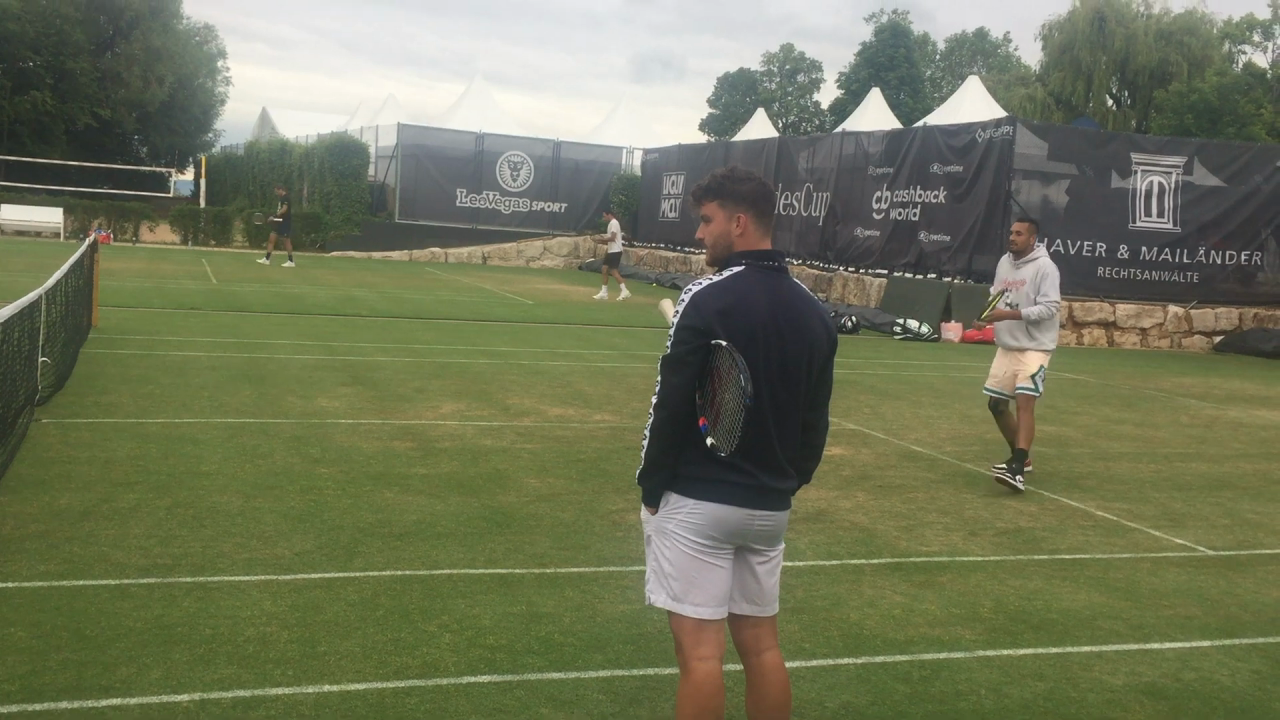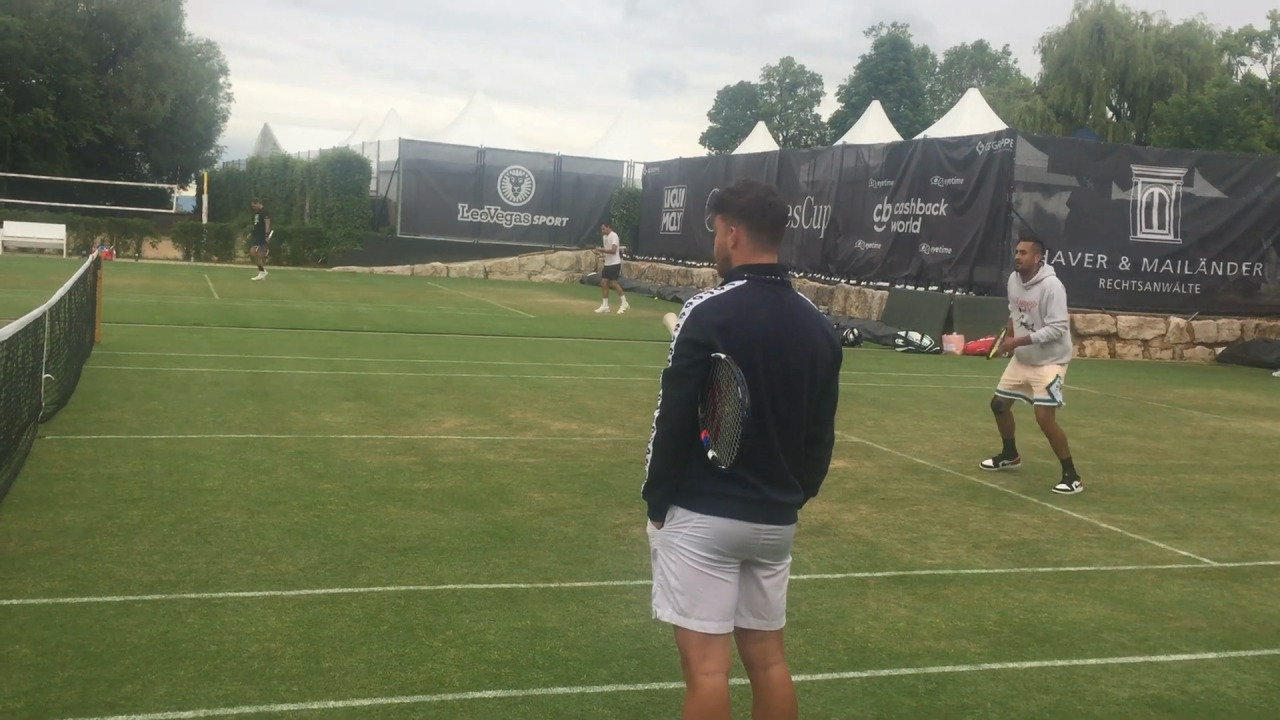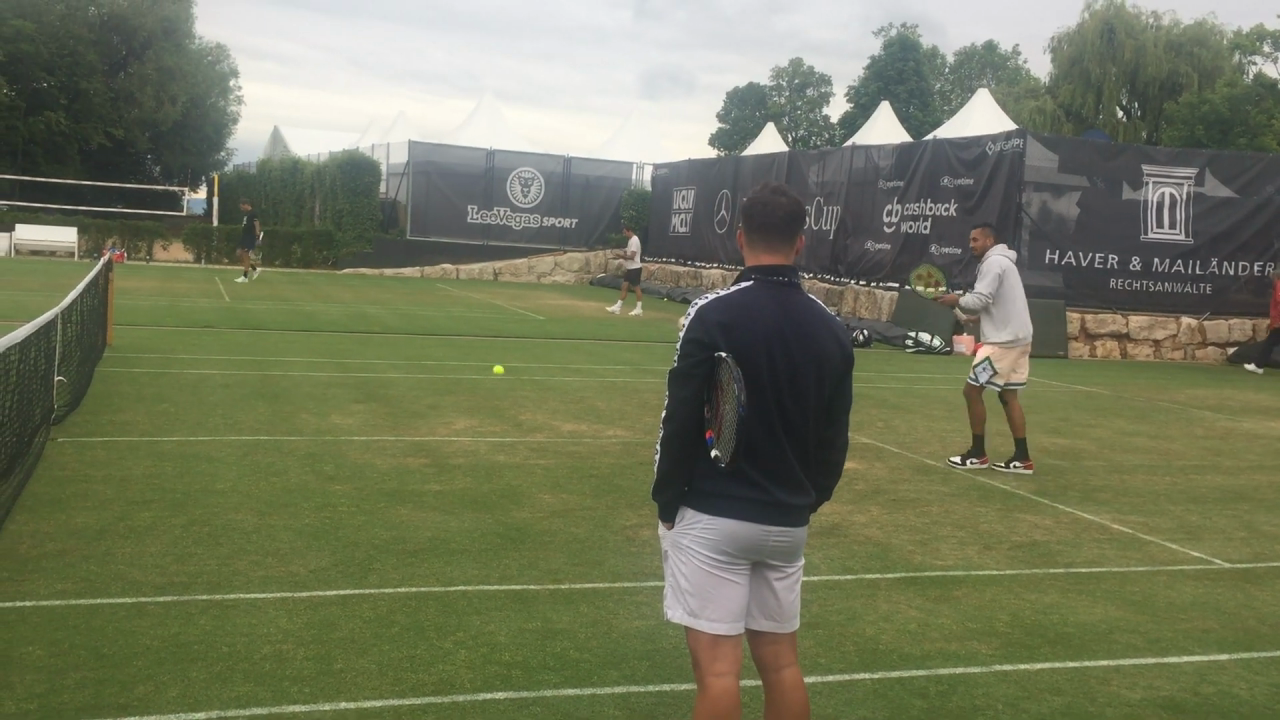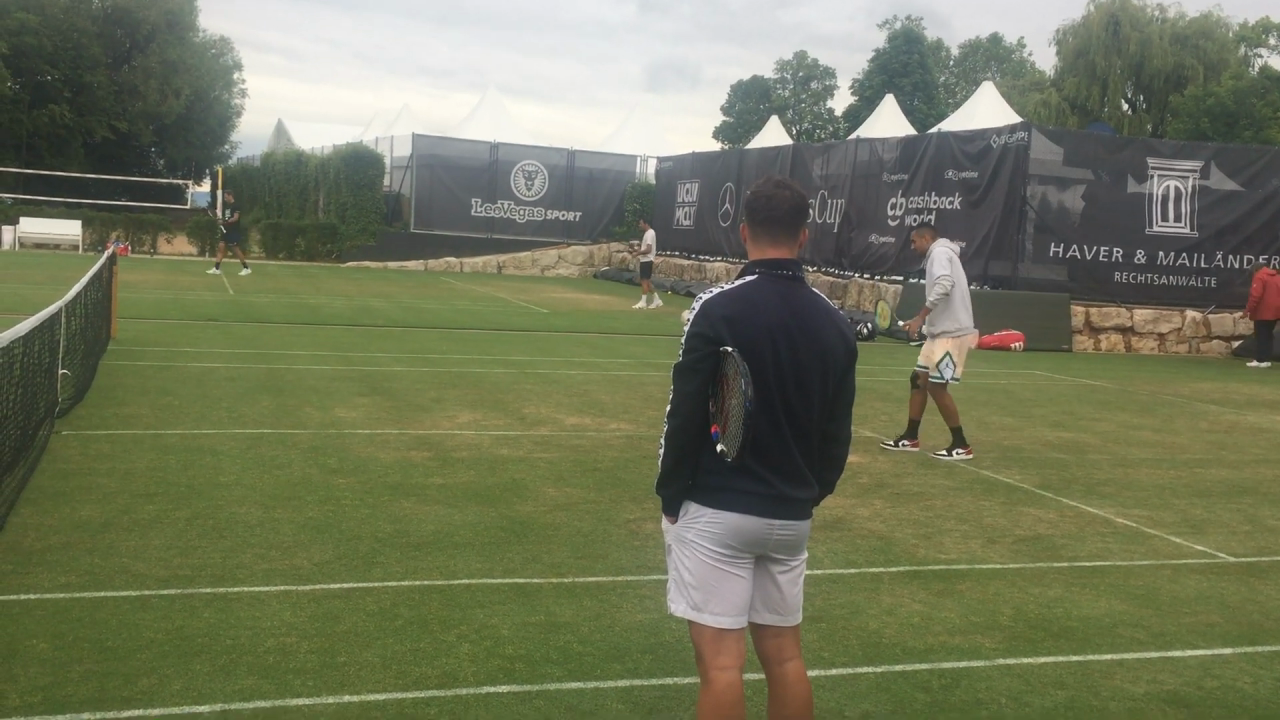
dt=0.5s
person 1, frame 1
left shoulder: (708, 299)
right shoulder: (812, 311)
left elbow: (671, 404)
right elbow: (816, 420)
left wrist: (651, 487)
left hip: (697, 502)
right hip: (769, 506)
left knee: (699, 650)
right knee: (761, 643)
person 1, frame 2
left shoulder: (708, 313)
right shoulder: (818, 326)
left elbow: (674, 419)
right elbow: (821, 435)
left wrist: (656, 501)
left hip: (702, 516)
right hip: (775, 521)
left knee: (706, 664)
right knee: (768, 658)
person 1, frame 3
left shoulder: (714, 314)
right shoulder: (831, 329)
left elbow: (681, 420)
right elbow: (835, 439)
left wrist: (666, 501)
left hip: (712, 517)
right hip: (787, 523)
left knee: (716, 666)
right knee: (780, 660)
person 1, frame 4
left shoulder: (719, 308)
right shoulder: (834, 322)
left elbow: (685, 414)
right elbow: (837, 433)
left wrist: (670, 495)
left hip: (716, 511)
right hip: (790, 516)
left knee: (720, 660)
right knee: (784, 653)
person 2, frame 1
left shoulder: (1044, 267)
right shoulder: (1004, 262)
left elbow: (1048, 308)
left wrist: (1008, 315)
right wrist: (988, 315)
left hip: (1034, 348)
right hip: (1006, 348)
left knee: (1024, 404)
right knee: (996, 404)
left ankle: (1018, 473)
right ankle: (1019, 459)
person 2, frame 2
left shoulder: (1051, 286)
right shoulder: (1013, 279)
left elbow: (1058, 328)
left wrist: (1020, 341)
right wrist: (1008, 336)
left hip: (1049, 361)
right hip: (1022, 359)
left knee: (1044, 418)
right knee: (999, 405)
left ankle: (1071, 475)
right ankle: (1009, 455)
person 2, frame 3
left shoulder: (993, 262)
right shoulder: (1002, 261)
left elbow: (979, 298)
left wrist: (954, 300)
right wrist: (968, 311)
left hip: (1001, 340)
right hip: (1017, 338)
left knee: (972, 390)
right knee: (1008, 396)
left ankle: (977, 453)
right ankle: (1022, 458)
person 2, frame 4
left shoulder: (939, 253)
right shoulder: (943, 255)
left elbow: (943, 285)
left wrist: (920, 317)
right wrist: (922, 320)
left hip: (951, 332)
right hip: (943, 331)
left knee: (937, 387)
right knee: (918, 380)
left ankle: (961, 445)
right ankle: (911, 438)
